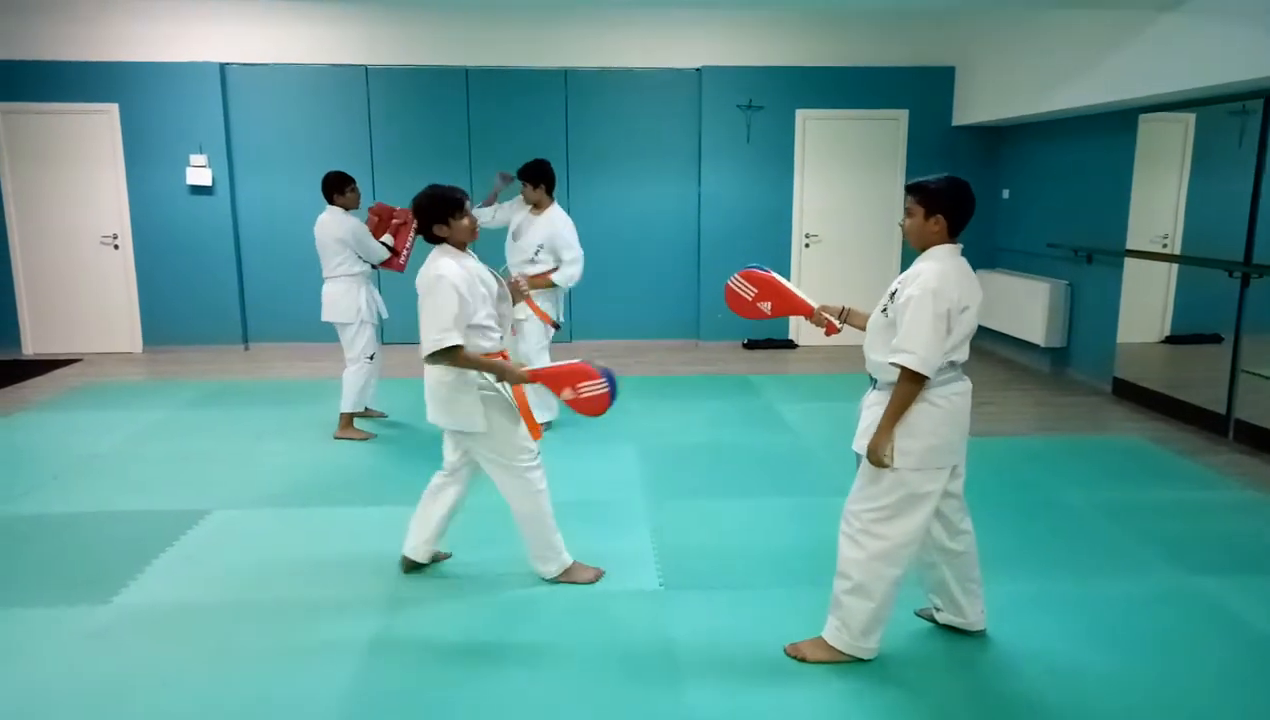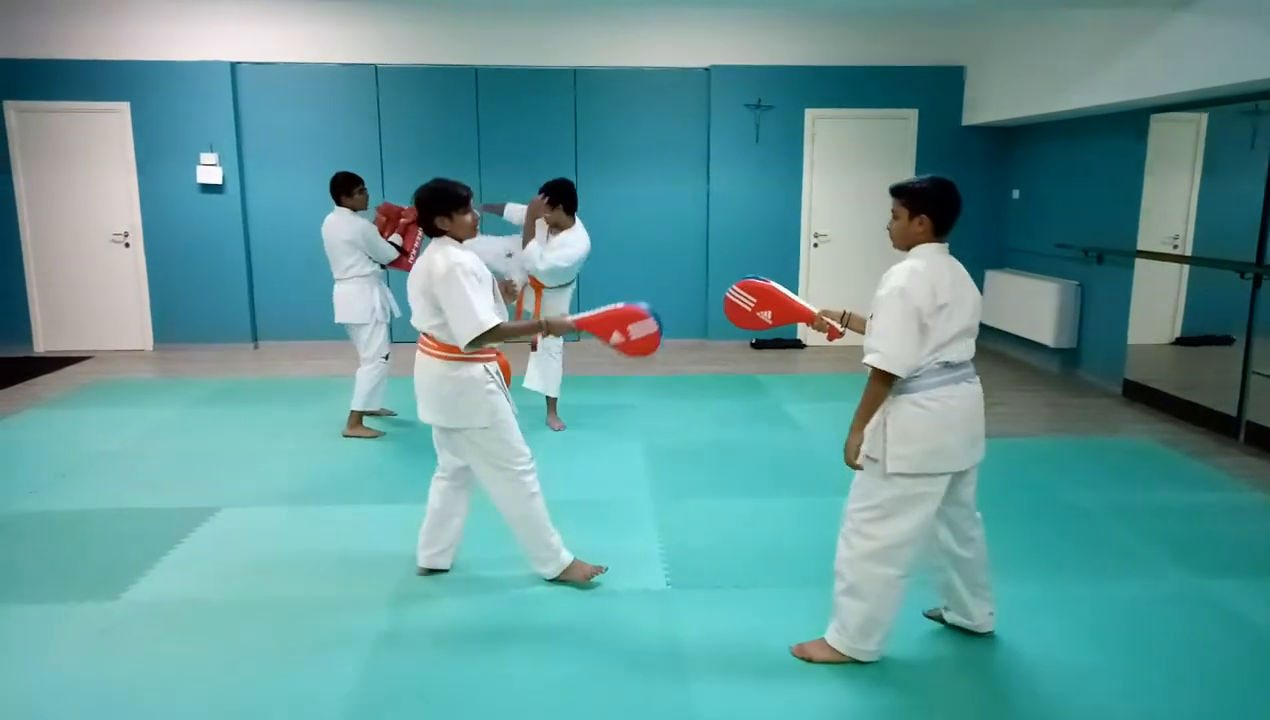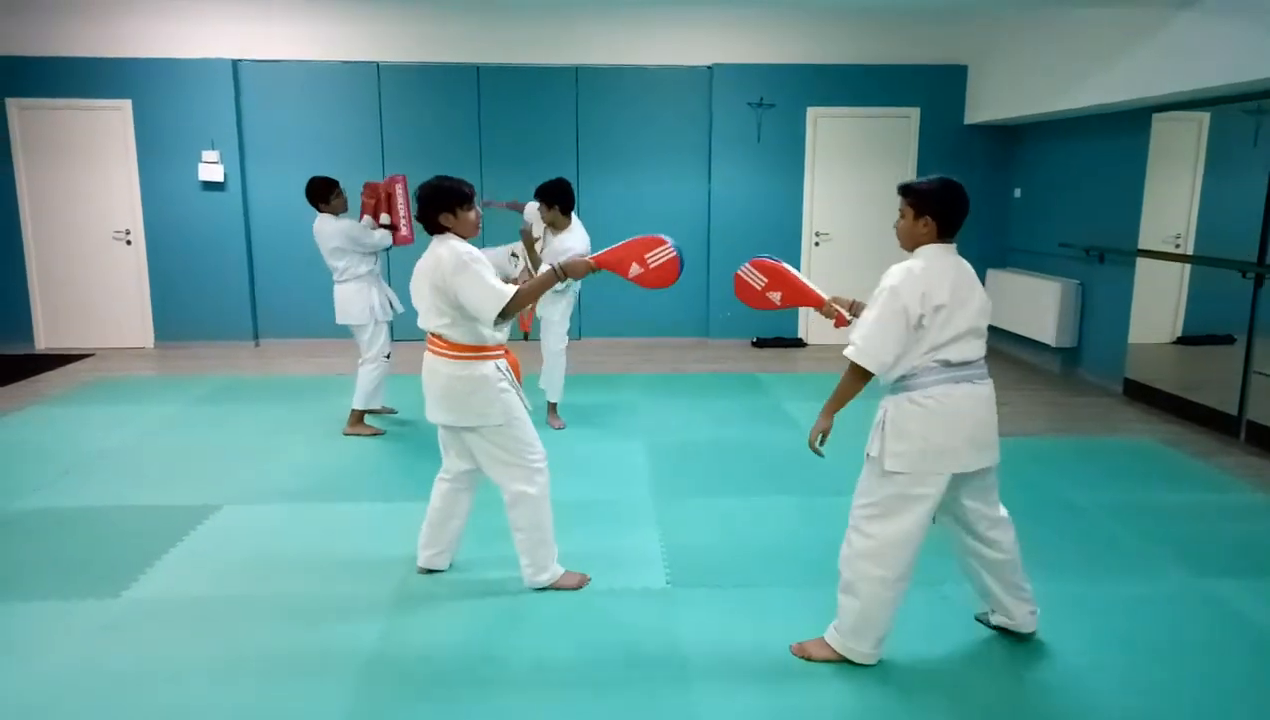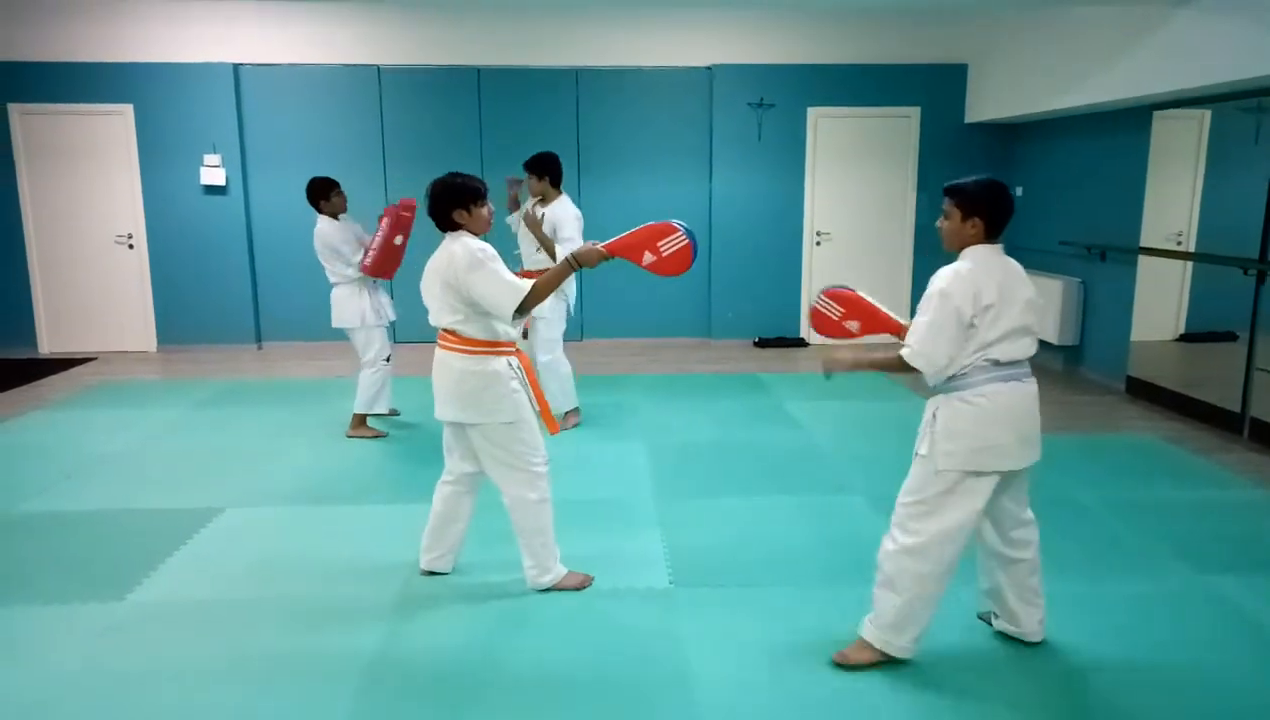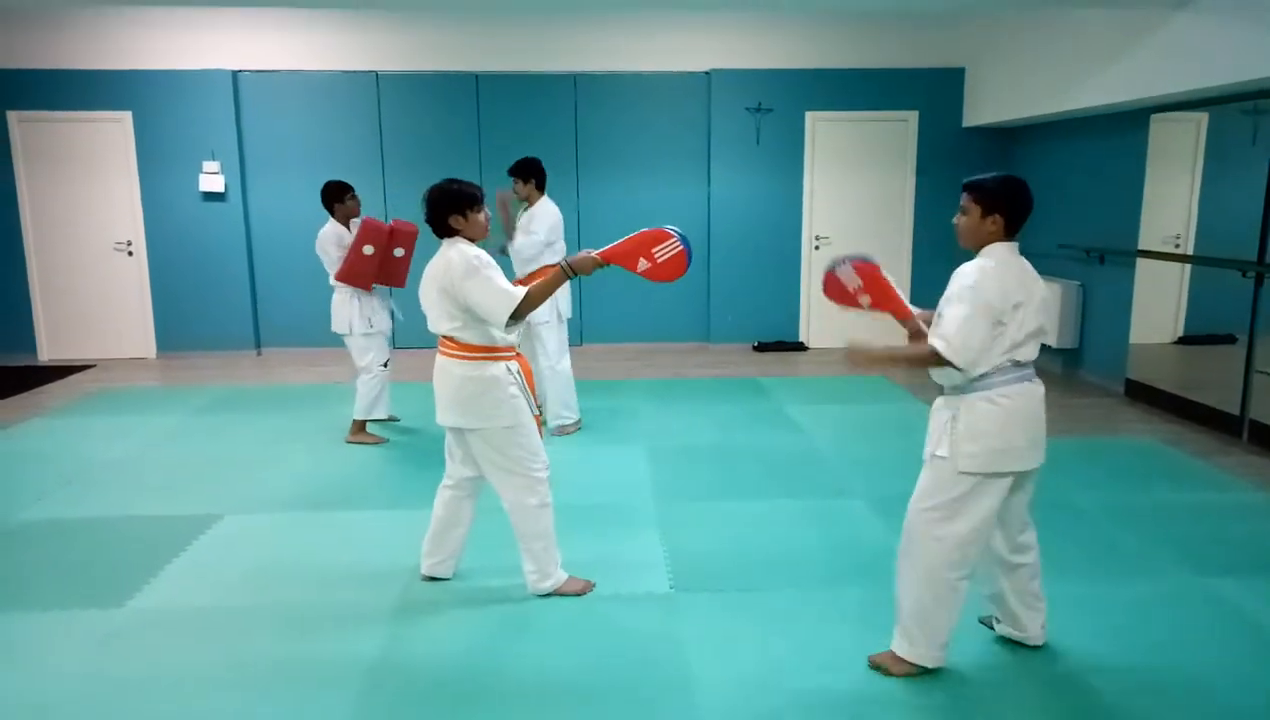
dt=0.3s
person 1, frame 1
left shoulder: (929, 278)
right shoulder: (954, 271)
left elbow: (914, 365)
left wrist: (883, 430)
right wrist: (843, 315)
left hip: (918, 415)
right hip: (941, 411)
left knee: (874, 524)
right knee: (944, 516)
left ankle: (848, 638)
right ankle: (962, 611)
person 1, frame 2
left shoulder: (905, 277)
right shoulder: (956, 274)
left elbow: (888, 363)
left wrist: (858, 428)
right wrist: (846, 319)
left hip: (918, 417)
right hip: (960, 406)
left knee: (875, 529)
right knee: (958, 518)
left ankle: (852, 639)
right ankle: (971, 611)
person 1, frame 3
left shoulder: (906, 277)
right shoulder: (965, 275)
left elbow: (869, 358)
left wrist: (828, 412)
right wrist: (855, 307)
left hip: (923, 415)
right hip: (973, 406)
left knee: (879, 528)
right knee: (982, 518)
left ankle: (852, 640)
right ankle: (1015, 614)
person 1, frame 4
left shoulder: (955, 279)
right shoulder: (1016, 276)
left elbow: (920, 359)
left wrist: (854, 361)
right wrist: (921, 329)
left hip: (968, 415)
right hip: (1016, 406)
left knee: (920, 525)
right knee: (1010, 520)
left ankle: (884, 637)
right ankle: (1022, 619)
person 1, frame 5
left shoulder: (979, 276)
right shoulder: (1022, 273)
left elbow: (950, 351)
left wrist: (882, 355)
right wrist: (924, 319)
left hip: (981, 417)
right hip: (1018, 409)
left knee: (935, 529)
right knee: (1010, 526)
left ankle: (917, 649)
right ankle: (1024, 623)
person 2, frame 1
left shoulder: (464, 262)
right shoulder: (443, 275)
left elbow: (481, 314)
right elbow: (439, 348)
left wrist: (511, 297)
right wrist: (496, 368)
left hip: (471, 380)
right hip: (471, 387)
left knee: (458, 468)
right knee: (522, 468)
left ankle: (419, 551)
right ankle: (556, 563)
person 2, frame 2
left shoulder: (432, 258)
right shoulder: (454, 263)
right elbow: (477, 334)
left wrist: (496, 297)
right wrist: (542, 324)
left hip: (441, 374)
right hip: (464, 379)
left knee: (454, 468)
right knee: (514, 470)
left ankle: (433, 555)
right ankle: (555, 562)
person 2, frame 3
left shoulder: (431, 259)
right shoulder: (460, 257)
right elbow: (502, 310)
left wrist: (501, 288)
right wrist: (558, 272)
left hip: (447, 372)
right hip: (475, 377)
left knee: (458, 469)
right knee: (527, 470)
left ankle: (432, 555)
right ankle: (543, 570)
person 2, frame 4
left shoulder: (442, 257)
right shoulder: (473, 253)
right elbow: (521, 302)
right wrist: (574, 260)
left hip: (457, 368)
right hip: (486, 374)
left knee: (461, 470)
right knee: (527, 472)
left ankle: (435, 556)
right ankle: (545, 571)
person 2, frame 5
left shoulder: (441, 262)
right shoulder: (468, 260)
right elbow: (515, 310)
right wrist: (568, 269)
left hip: (458, 374)
right hip: (485, 379)
left knee: (462, 475)
right knee: (528, 476)
left ankle: (436, 563)
right ankle: (547, 575)
person 3, frame 1
left shoulder: (560, 224)
right shoulder: (520, 206)
left elbow: (573, 270)
right elbow: (483, 215)
left wrist: (533, 284)
right wrist: (497, 188)
left hip: (539, 298)
left knee: (534, 355)
right knee: (515, 351)
left ankle: (542, 416)
person 3, frame 2
left shoulder: (577, 244)
right shoulder: (550, 218)
left elbow: (534, 264)
right elbow: (515, 212)
left wrist: (530, 224)
right wrist: (483, 208)
left hip: (553, 291)
right hip: (527, 259)
left knee: (550, 345)
left ankle: (552, 410)
person 3, frame 3
left shoulder: (576, 245)
right shoulder: (549, 217)
right elbow: (529, 209)
left wrist: (529, 251)
right wrist: (502, 204)
left hip: (557, 292)
left knee: (554, 346)
left ankle: (552, 409)
person 3, frame 4
left shoulder: (567, 214)
right shoulder: (537, 204)
left elbow: (569, 258)
right elbow: (516, 224)
left wrist: (538, 231)
right wrist: (513, 197)
left hip: (551, 289)
right hip: (528, 282)
left knee: (548, 352)
right knee: (525, 342)
left ankle: (569, 408)
person 3, frame 5
left shoulder: (546, 213)
right shoulder: (530, 211)
left elbow: (523, 248)
left wrist: (505, 216)
right wrist: (506, 247)
left knee: (552, 356)
right knee: (530, 354)
left ankle: (568, 417)
person 4, frame 1
left shoulder: (323, 221)
right shoulder: (349, 224)
right elbow: (377, 255)
left wrist: (374, 234)
right wrist: (391, 233)
left hip: (339, 291)
right hip: (352, 294)
left knee: (367, 354)
right knee: (361, 358)
left ankle: (360, 406)
right ankle: (345, 425)
person 4, frame 2
left shoulder: (330, 222)
right shoulder: (359, 226)
right elbow: (387, 255)
right wrist: (399, 233)
left hip: (349, 292)
right hip: (364, 294)
left knee: (374, 354)
right knee: (376, 358)
left ankle: (370, 405)
right ankle: (354, 424)
person 4, frame 3
left shoulder: (323, 224)
right shoulder: (341, 227)
left elbow: (360, 235)
right elbow: (382, 240)
left wrist: (370, 215)
left hip: (354, 292)
right hip: (363, 294)
left knee: (373, 353)
right knee: (378, 357)
left ankle: (369, 402)
right ankle: (354, 421)
person 4, frame 4
left shoulder: (341, 222)
right shoulder: (329, 232)
left elbow: (365, 243)
right elbow: (363, 261)
left hip: (361, 297)
right hip: (357, 300)
left knee: (376, 356)
right knee: (378, 360)
left ankle: (374, 406)
right ankle: (357, 424)
person 4, frame 5
left shoulder: (360, 226)
right shoulder: (328, 235)
left hip: (372, 301)
right hip: (354, 306)
left knee: (379, 362)
right knee: (375, 367)
left ankle: (373, 411)
right ankle: (357, 430)
